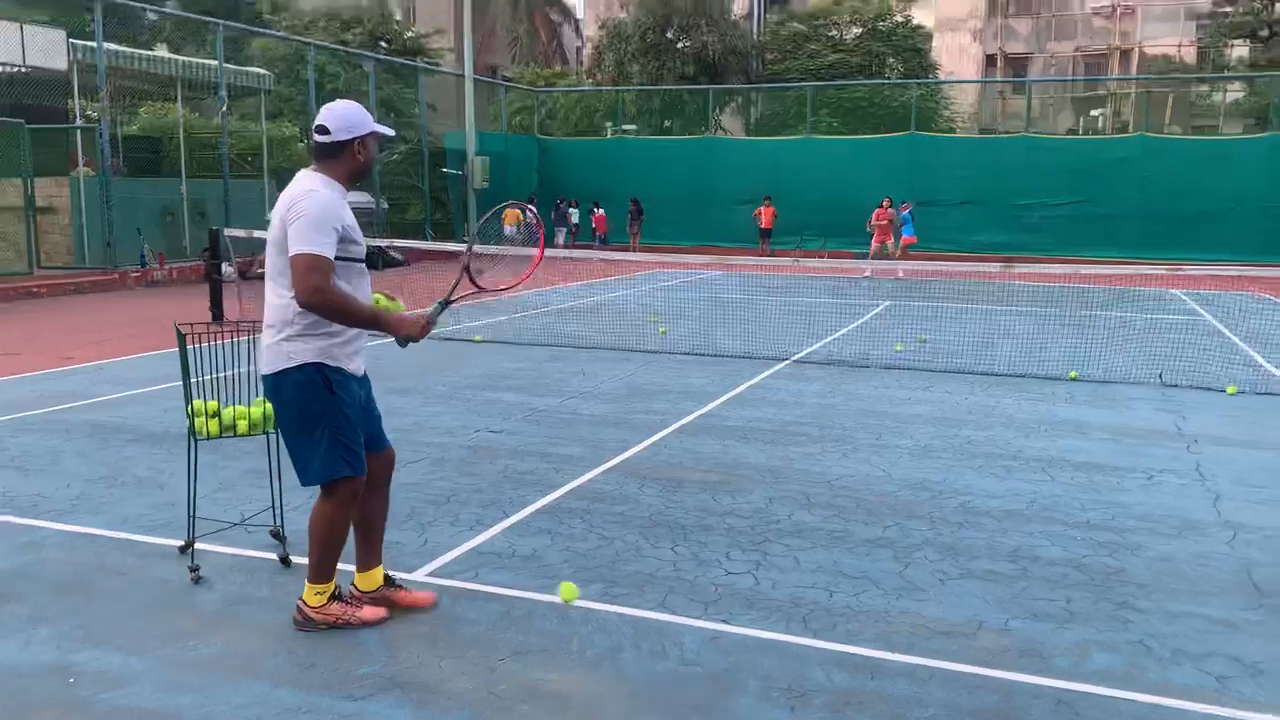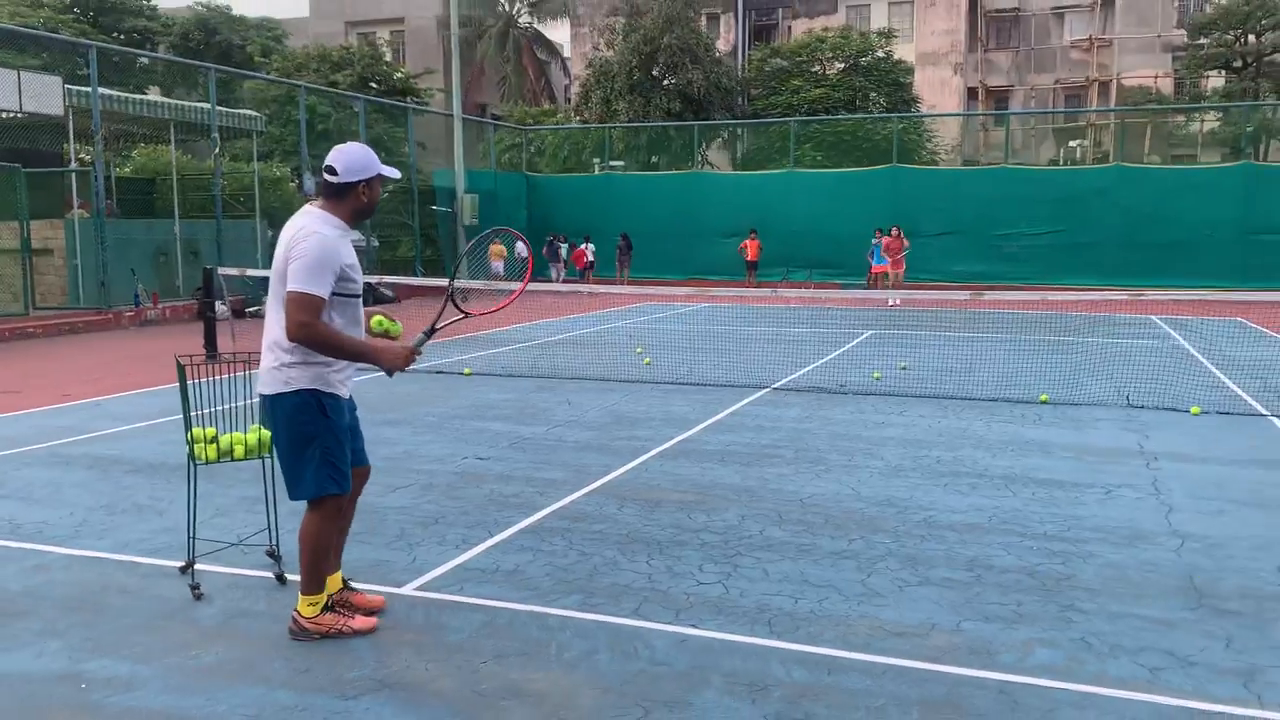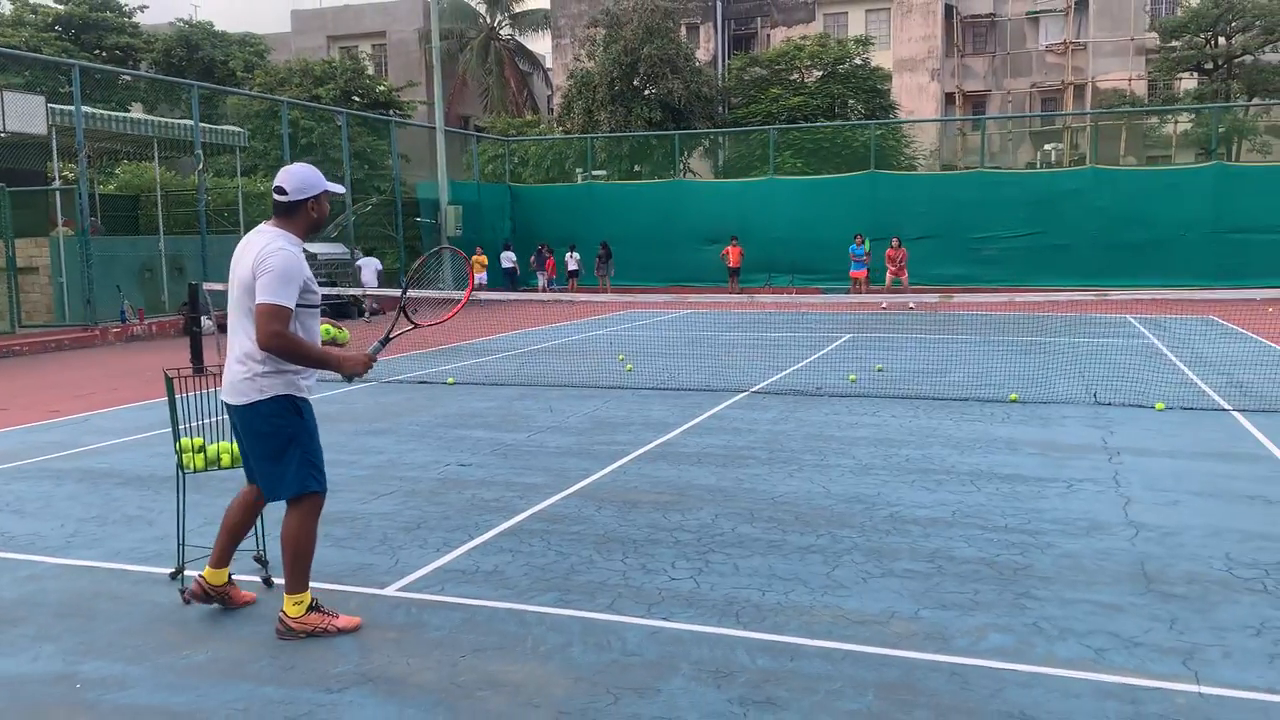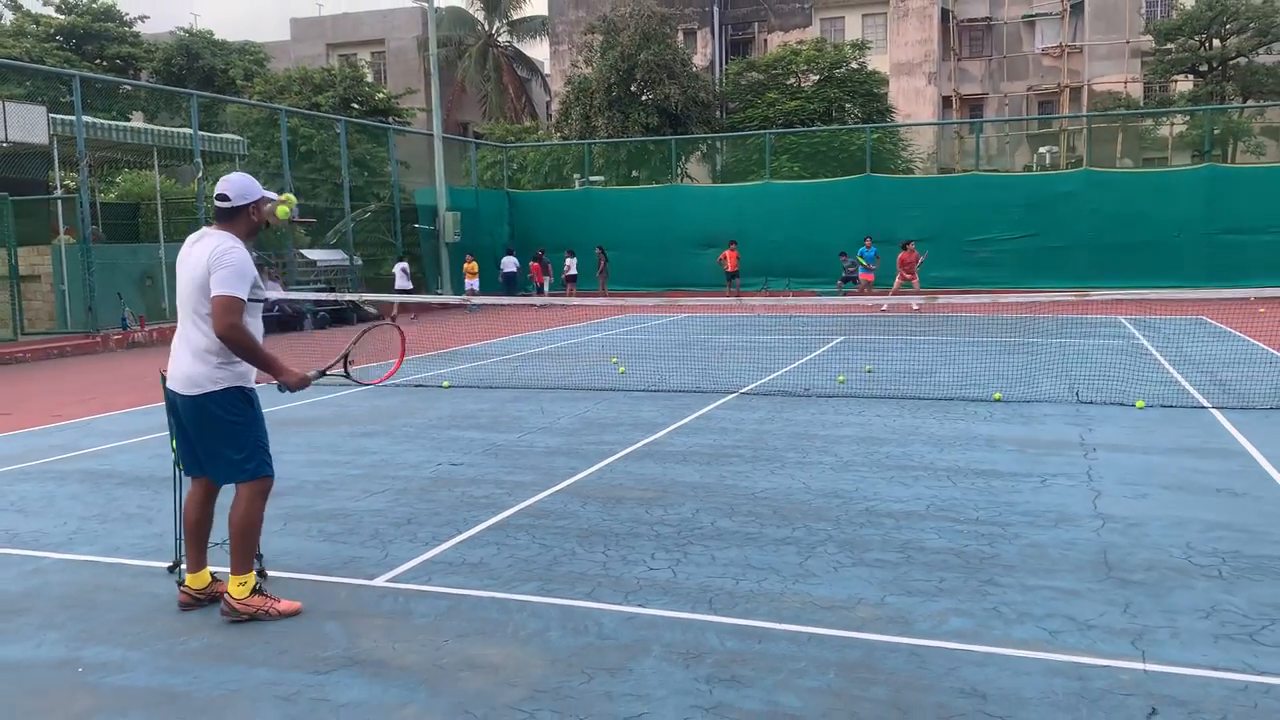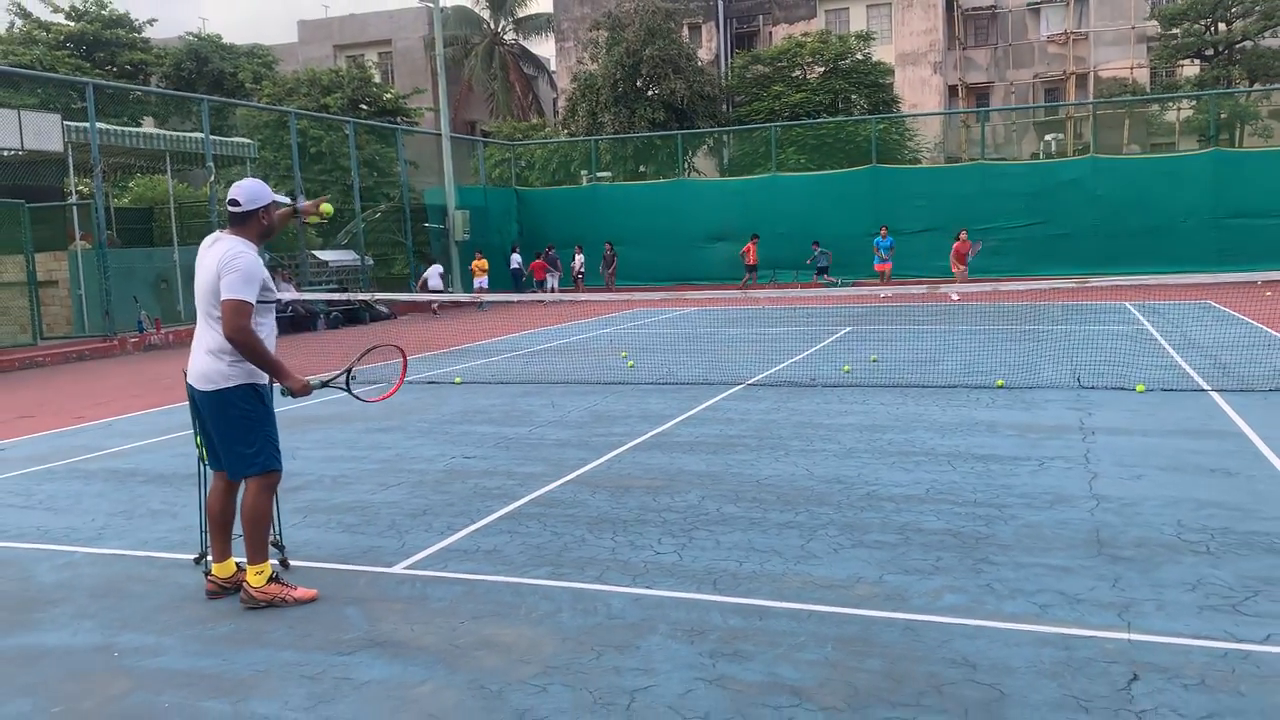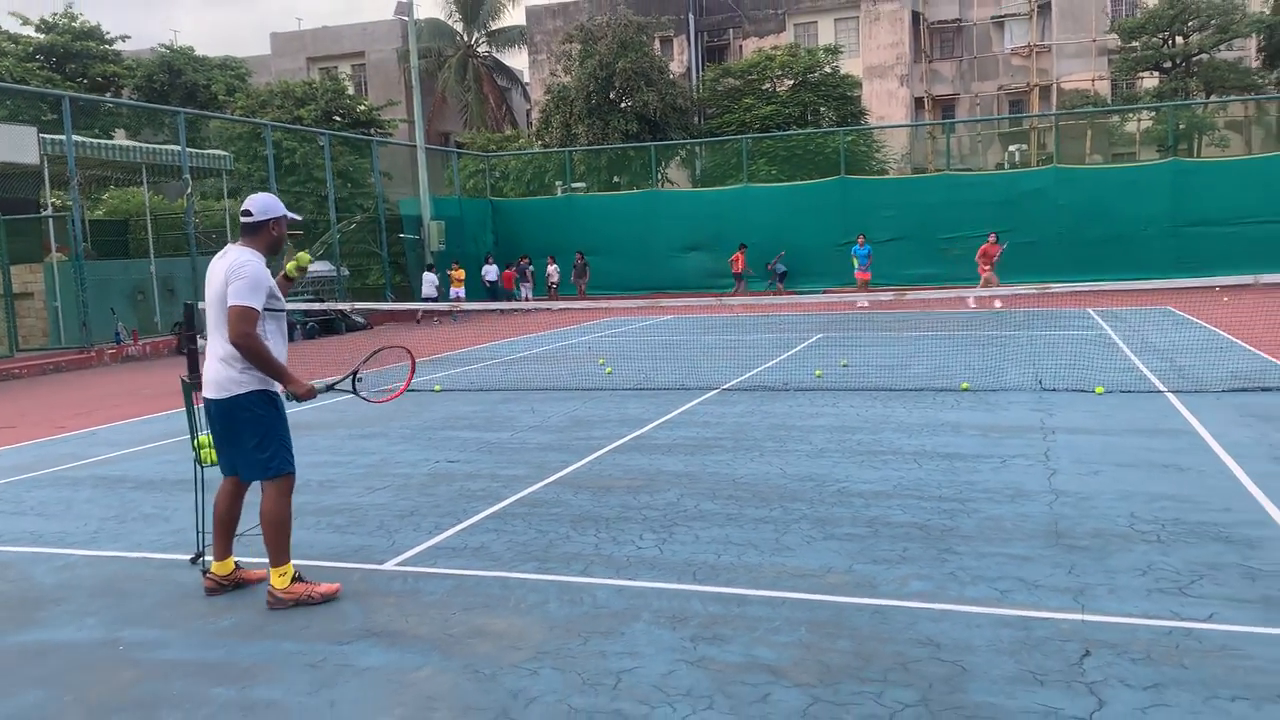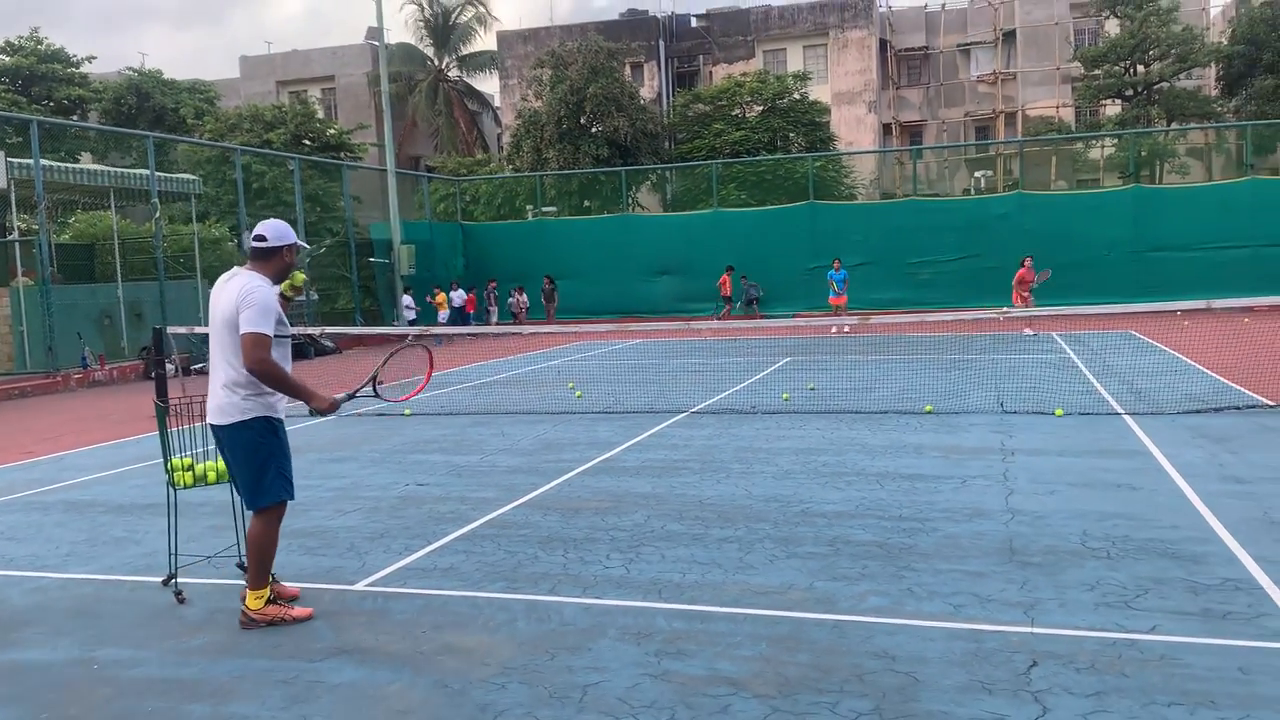
dt=0.5s
person 1, frame 1
left shoulder: (313, 192)
right shoulder: (317, 200)
right elbow: (312, 291)
left wrist: (367, 305)
right wrist: (394, 324)
left hip: (334, 362)
right hip: (309, 365)
left knee: (378, 464)
right knee: (345, 480)
left ankle: (371, 580)
right ankle: (318, 600)
person 1, frame 2
left shoulder: (318, 223)
right shoulder: (320, 240)
right elbow: (301, 327)
left wrist: (358, 318)
right wrist: (378, 355)
left hip: (317, 384)
right hip: (303, 388)
left knee: (352, 475)
right knee: (329, 495)
left ankle: (328, 583)
right ankle: (313, 611)
person 1, frame 3
left shoulder: (260, 239)
right shoulder: (282, 256)
right elbow: (271, 337)
left wrist: (312, 328)
right wrist: (338, 361)
left hip: (249, 389)
right hip: (274, 394)
left knee: (261, 487)
right knee: (306, 496)
left ankle: (213, 578)
right ankle: (298, 611)
person 1, frame 4
left shoulder: (197, 241)
right shoulder: (232, 255)
right elbow: (229, 327)
left wrist: (263, 218)
right wrist: (280, 371)
left hip: (183, 383)
right hip: (220, 387)
left knee: (204, 481)
right knee: (254, 481)
left ankle: (196, 582)
right ankle: (241, 593)
person 1, frame 5
left shoulder: (215, 241)
right shoulder: (242, 259)
left elbow: (258, 227)
right elbow: (237, 330)
left wrist: (297, 211)
right wrist: (285, 376)
left hip: (206, 380)
right hip: (235, 383)
left knee: (226, 475)
right knee: (262, 476)
left ankle: (222, 572)
right ankle: (258, 581)
person 1, frame 6
left shoulder: (226, 259)
right shoulder: (249, 266)
right elbow: (242, 335)
left wrist: (286, 281)
right wrist: (290, 380)
left hip: (221, 389)
right hip: (248, 391)
left knee: (236, 478)
right knee: (278, 479)
left ankle: (221, 569)
right ankle: (283, 582)
person 1, frame 7
left shoulder: (230, 280)
right shoulder: (259, 293)
right elbow: (258, 362)
left wrist: (284, 301)
right wrist: (311, 397)
left hip: (228, 413)
right hip: (252, 415)
left knee: (263, 501)
right knee: (270, 505)
left ankle: (262, 581)
right ankle: (257, 603)
